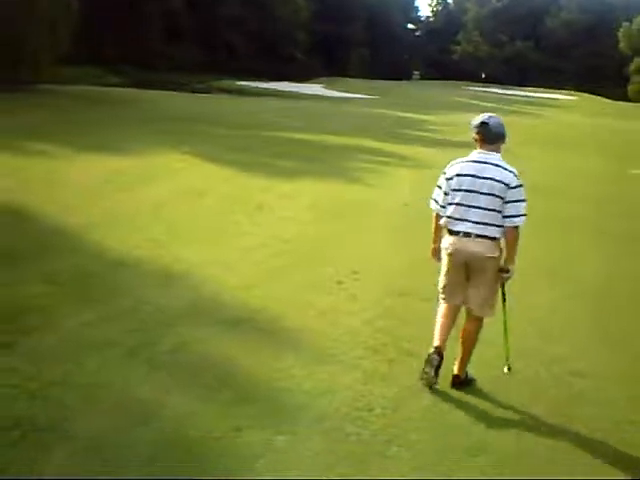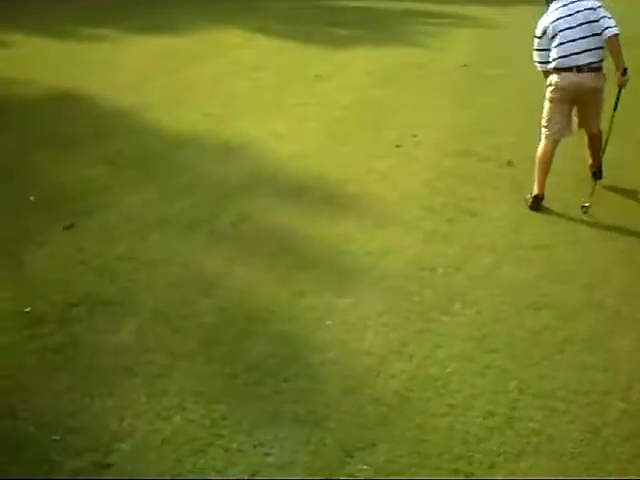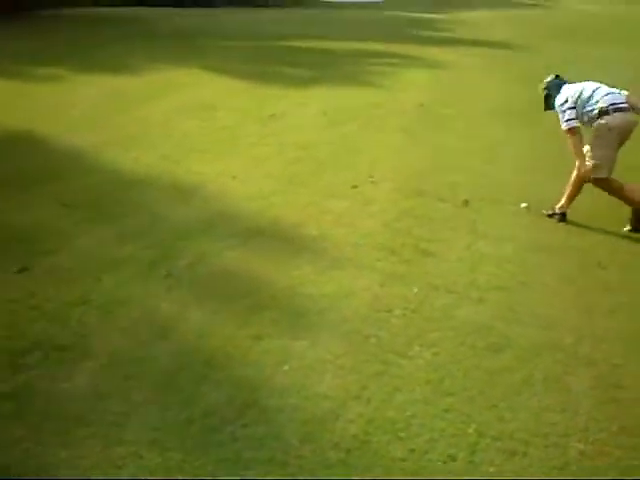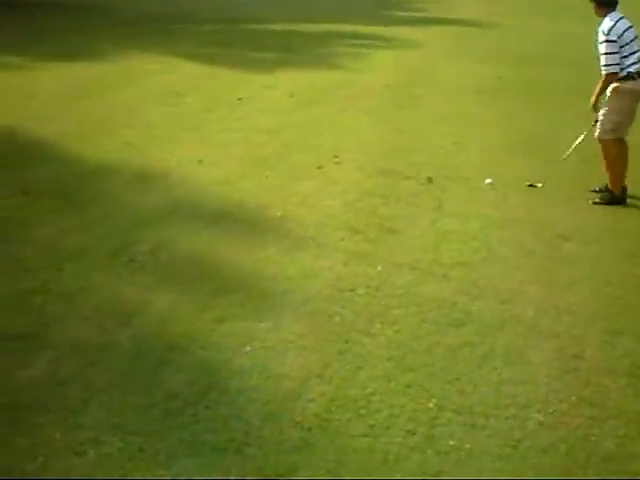
dt=1s
person 1, frame 1
left shoulder: (454, 167)
right shoulder: (509, 176)
left elbow: (439, 212)
right elbow: (512, 226)
left wrist: (436, 242)
right wrist: (509, 261)
left hip: (453, 243)
right hip: (486, 249)
left knee: (449, 301)
right knee: (476, 313)
left ankle: (437, 350)
right ankle: (460, 373)
person 1, frame 2
left shoulder: (546, 20)
left elbow: (543, 65)
right elbow: (611, 37)
left wrist: (552, 84)
right wrist: (621, 69)
left hip: (561, 79)
right hip: (592, 77)
left knee: (549, 137)
right knee: (593, 127)
left ankle: (537, 193)
right ankle: (596, 168)
person 1, frame 3
left shoulder: (562, 98)
right shoulder: (587, 87)
left elbow: (573, 132)
right elbow: (626, 96)
left wrist: (582, 165)
left hip: (608, 121)
right hip: (626, 117)
left knee: (599, 178)
right knee: (585, 161)
right ankle: (562, 208)
person 1, frame 4
left shoulder: (607, 29)
left elbow: (610, 71)
left wrist: (596, 96)
left hip: (623, 86)
left knee: (605, 137)
right knee: (617, 137)
left ankle: (616, 192)
right ankle: (617, 185)
